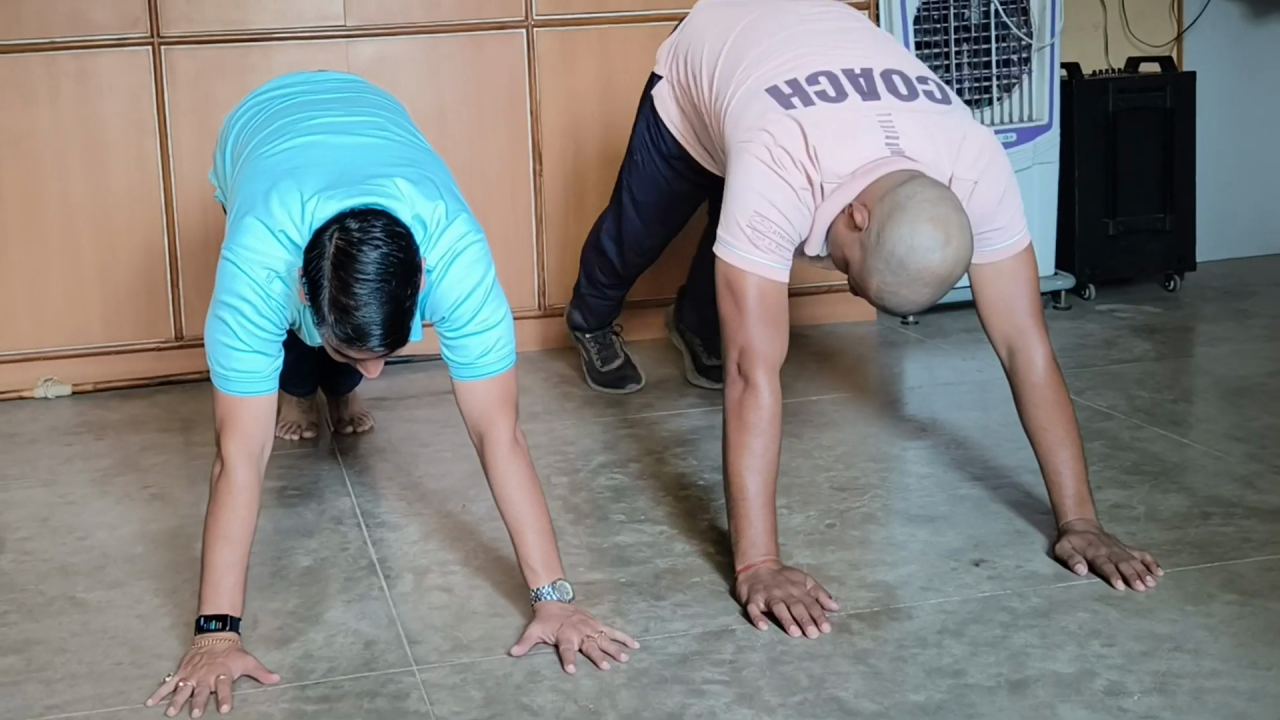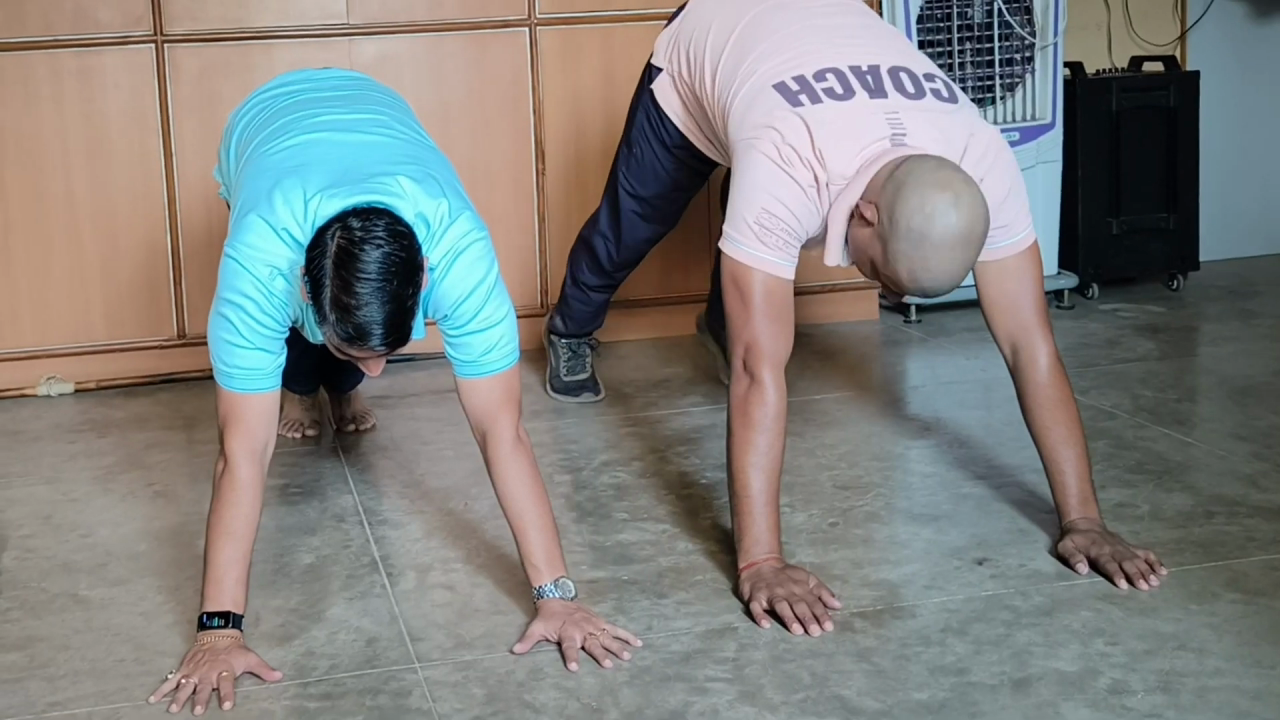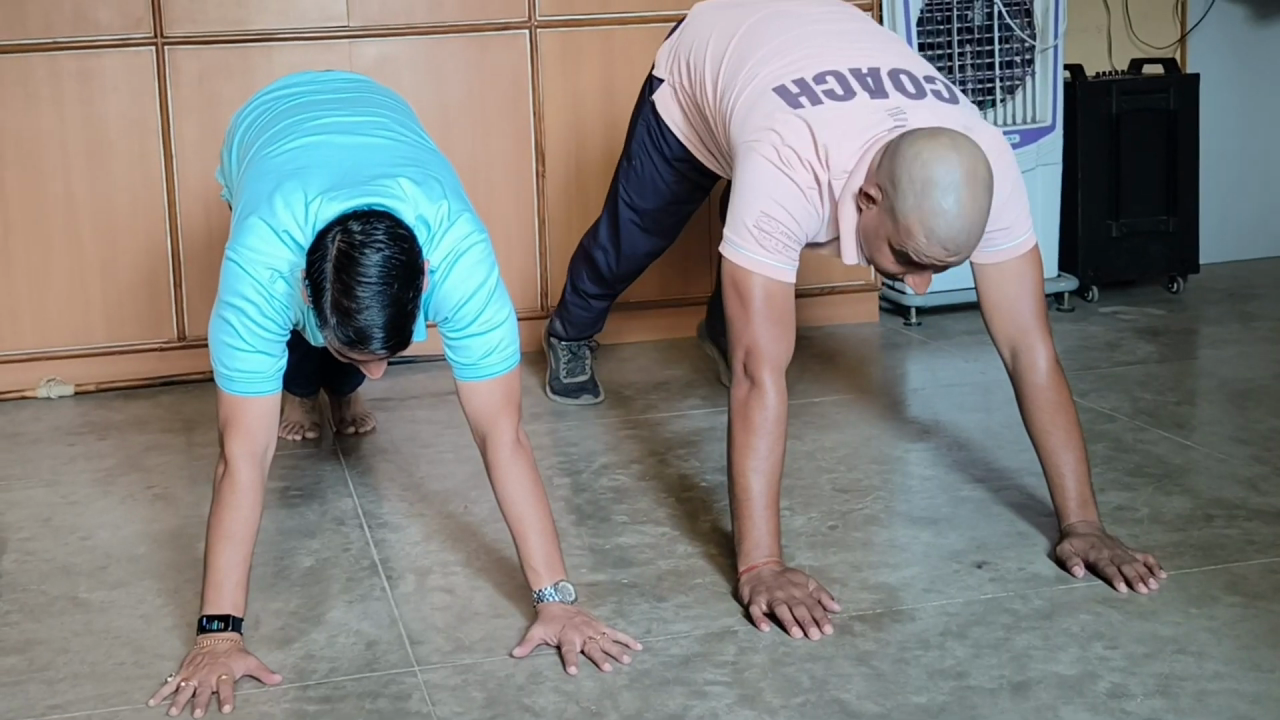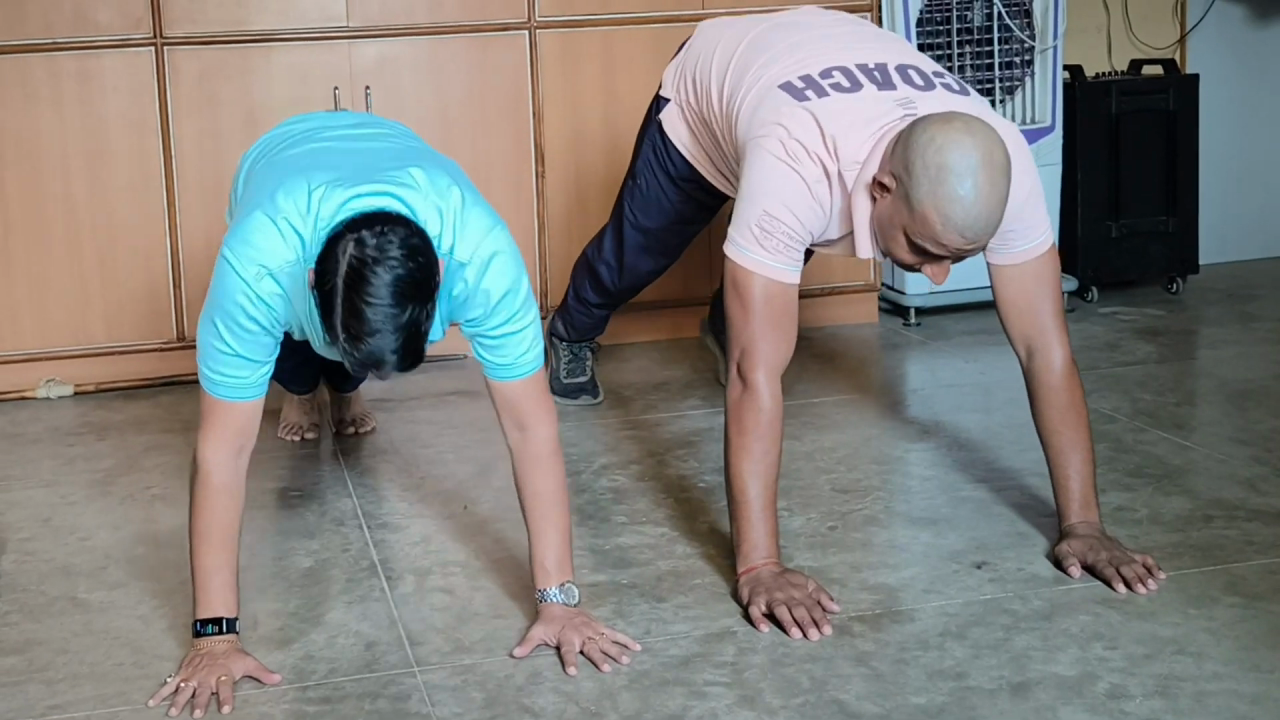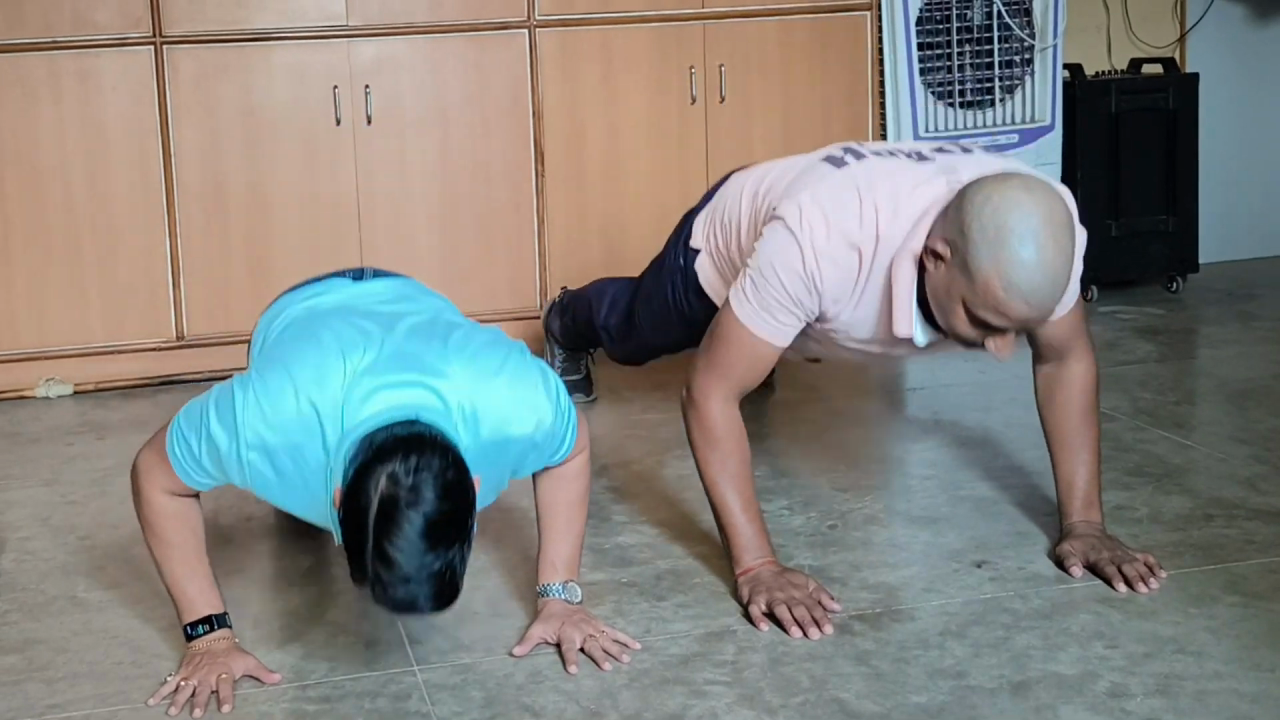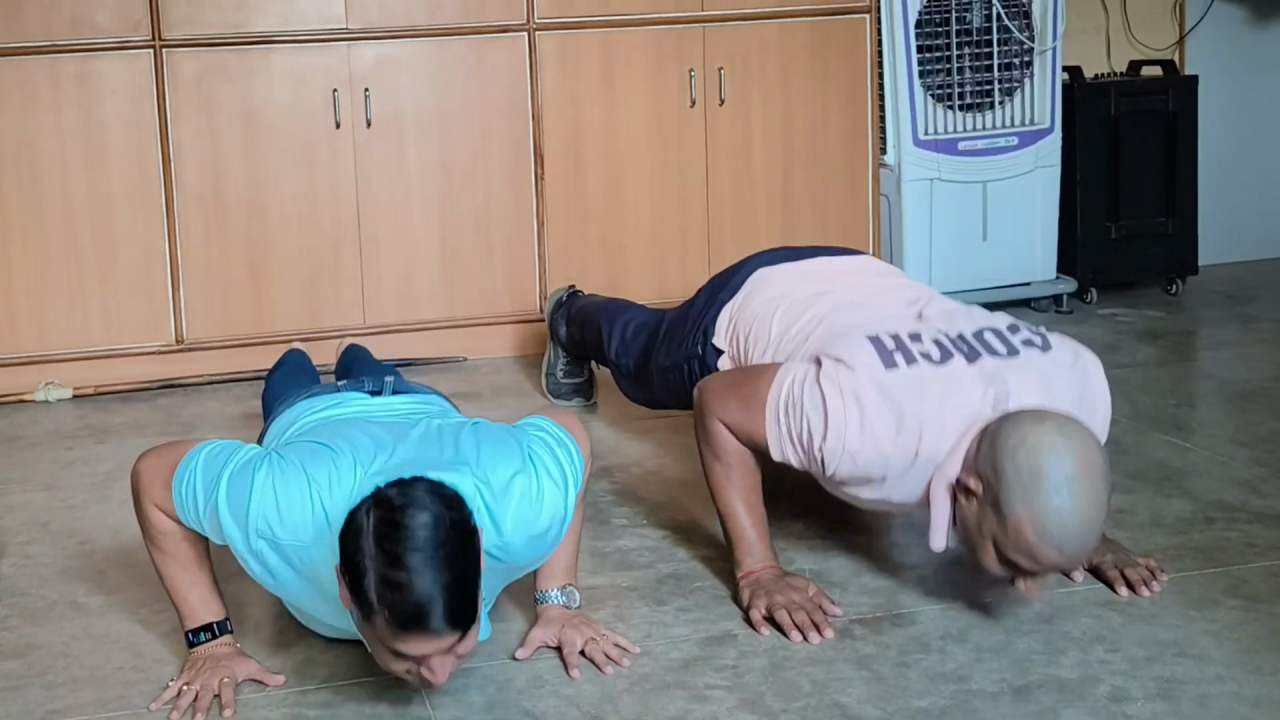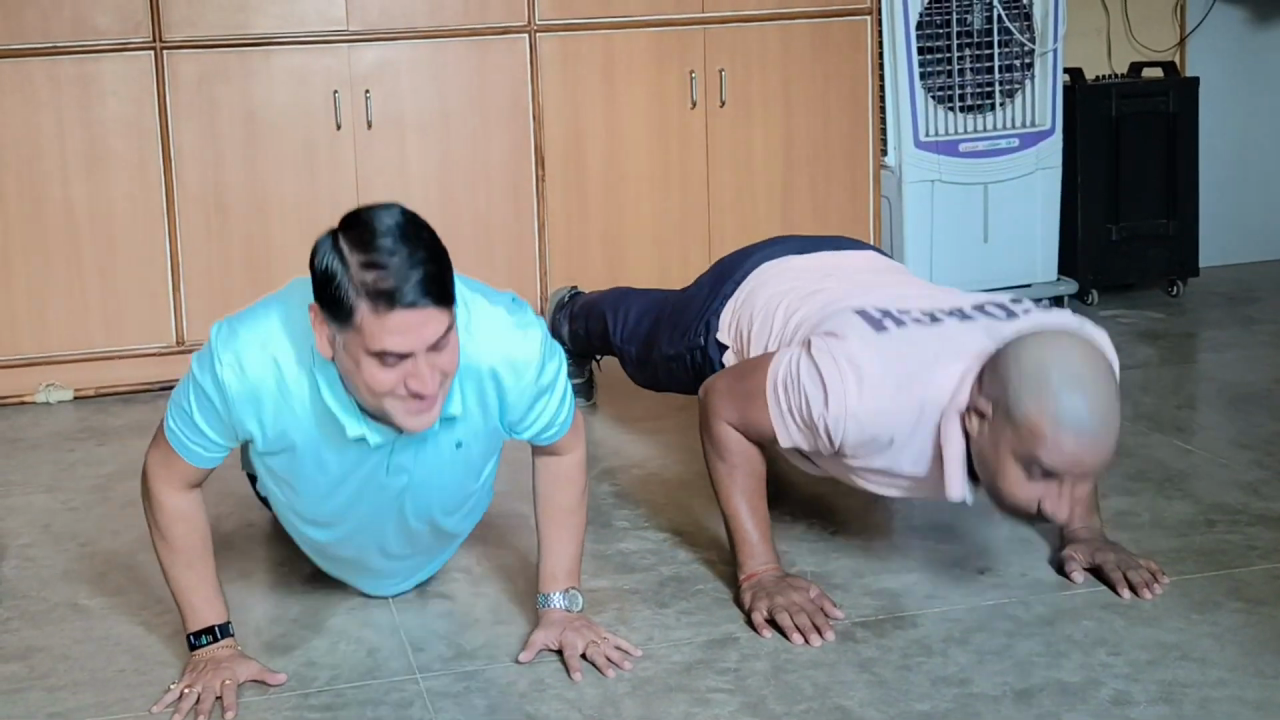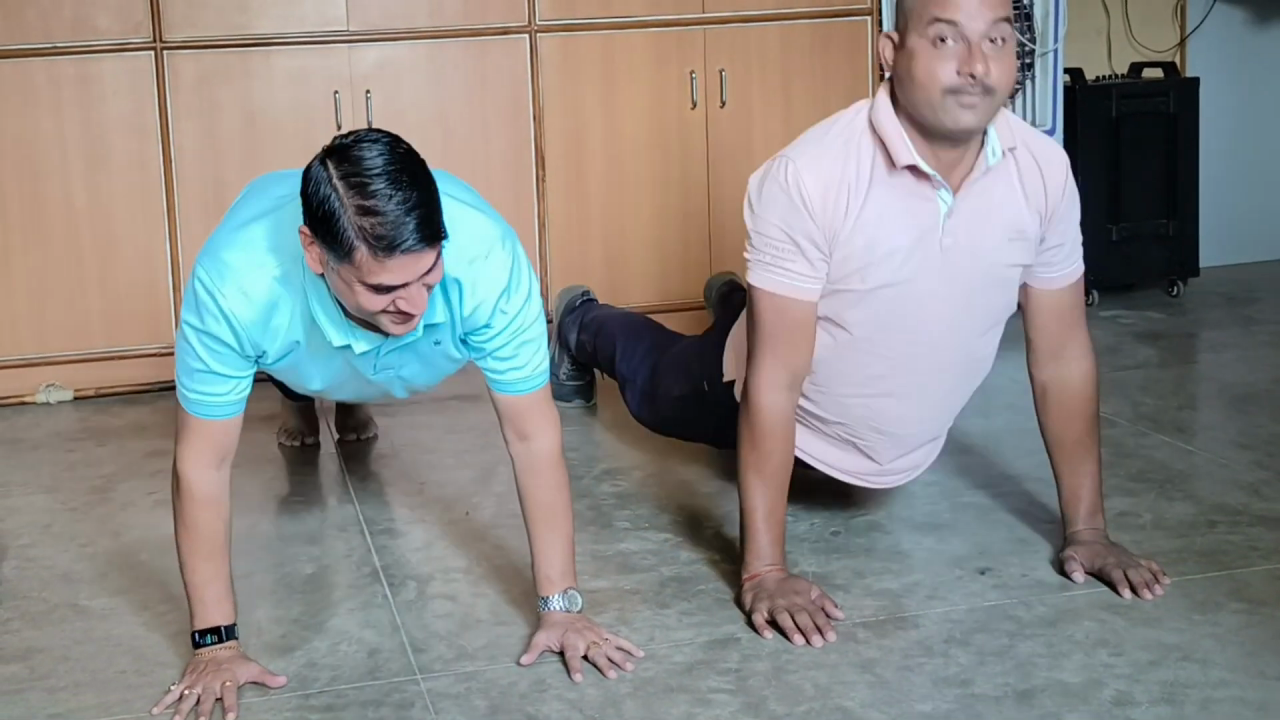
dt=0.3s
person 1, frame 1
left shoulder: (976, 168)
right shoulder: (780, 173)
left elbow: (1025, 345)
right elbow: (755, 373)
left wrist: (1079, 520)
right wrist: (756, 564)
right hip: (705, 54)
left knee: (736, 244)
right knee: (636, 232)
left ankle: (698, 326)
right ankle: (594, 326)
person 1, frame 2
left shoulder: (983, 163)
right shoulder: (789, 172)
left elbow: (1029, 344)
right elbow: (761, 371)
left wrist: (1082, 519)
right wrist: (760, 562)
left knee: (752, 248)
right knee: (630, 226)
left ankle: (721, 321)
right ankle: (572, 330)
person 1, frame 3
left shoulder: (985, 164)
right shoulder: (790, 171)
left elbow: (1029, 349)
right elbow: (762, 375)
left wrist: (1081, 523)
right wrist: (760, 564)
left knee: (764, 262)
right knee: (629, 240)
left ankle: (723, 329)
right ankle: (570, 336)
person 1, frame 4
left shoulder: (1001, 161)
right shoulder: (796, 165)
left elbow: (1045, 346)
right elbow: (758, 374)
left wrist: (1082, 524)
right wrist: (758, 565)
left knee: (774, 268)
right knee: (633, 255)
left ankle: (726, 324)
right ankle: (571, 334)
person 1, frame 5
left shoulder: (1050, 225)
right shoulder: (824, 239)
left elbow: (1071, 357)
right elbow: (710, 396)
left wrist: (1082, 517)
right wrist: (752, 562)
right hip: (733, 233)
right knee: (632, 327)
left ankle: (759, 339)
right ankle: (568, 320)
person 1, frame 6
left shoulder: (1082, 397)
right shoulder: (867, 421)
right elbow: (713, 407)
left wrist: (1086, 535)
right wrist: (757, 571)
right hip: (751, 306)
right knee: (642, 360)
right ankle: (572, 319)
person 1, frame 7
left shoulder: (1086, 354)
right shoulder: (869, 394)
right elbow: (721, 408)
left wrist: (1085, 531)
right wrist: (760, 571)
right hip: (756, 297)
right knee: (652, 339)
right ankle: (575, 317)
person 1, frame 8
left shoulder: (1043, 173)
right shoulder: (806, 179)
left elbow: (1063, 358)
right elbow: (771, 381)
left wrist: (1086, 528)
right wrist: (763, 572)
right hip: (774, 407)
right knee: (655, 390)
right ankle: (582, 328)
person 2, frame 1
left shoulder: (457, 255)
right shoulder: (258, 265)
left elbow: (497, 431)
right elbow: (241, 456)
left wrist: (553, 595)
right wrist: (217, 630)
left knee: (345, 368)
right knee: (296, 363)
left ankle: (338, 393)
right ankle: (295, 390)
person 2, frame 2
left shoulder: (459, 254)
right shoulder: (261, 261)
left elbow: (501, 431)
right elbow: (244, 454)
left wrist: (556, 594)
right wrist: (219, 629)
left knee: (350, 358)
right knee: (298, 361)
left ankle: (338, 389)
right ankle: (298, 387)
person 2, frame 3
left shoulder: (459, 253)
right shoulder: (262, 262)
left elbow: (501, 432)
right elbow: (244, 455)
left wrist: (555, 598)
right wrist: (219, 631)
left knee: (348, 366)
right knee: (299, 363)
left ankle: (341, 393)
right ankle: (298, 390)
person 2, frame 4
left shoulder: (478, 251)
right shoulder: (261, 258)
left elbow: (530, 422)
right elbow: (221, 450)
left wrist: (558, 597)
right wrist: (215, 632)
left knee: (349, 370)
right knee: (299, 364)
left ankle: (343, 388)
right ankle: (299, 388)
person 2, frame 5
left shoulder: (517, 410)
right shoulder: (268, 427)
left elbow: (570, 450)
right elbow: (153, 478)
left wrist: (560, 592)
right wrist: (207, 627)
right hip: (305, 313)
person 2, frame 6
left shoulder: (526, 506)
right shoulder: (279, 518)
left elbow: (570, 430)
right elbow: (149, 478)
left wrist: (558, 599)
right wrist: (211, 638)
left ankle: (356, 373)
right ankle: (295, 374)
person 2, frame 7
left shoulder: (511, 344)
right shoulder: (247, 361)
left elbow: (565, 447)
right elbow: (169, 483)
left wrist: (560, 603)
right wrist: (210, 639)
person 2, frame 8
left shoulder: (484, 250)
right shoulder: (236, 276)
left elbow: (533, 435)
right elbow: (201, 467)
left wrist: (561, 605)
right wrist: (215, 641)
left ankle: (355, 405)
right ankle: (299, 406)
